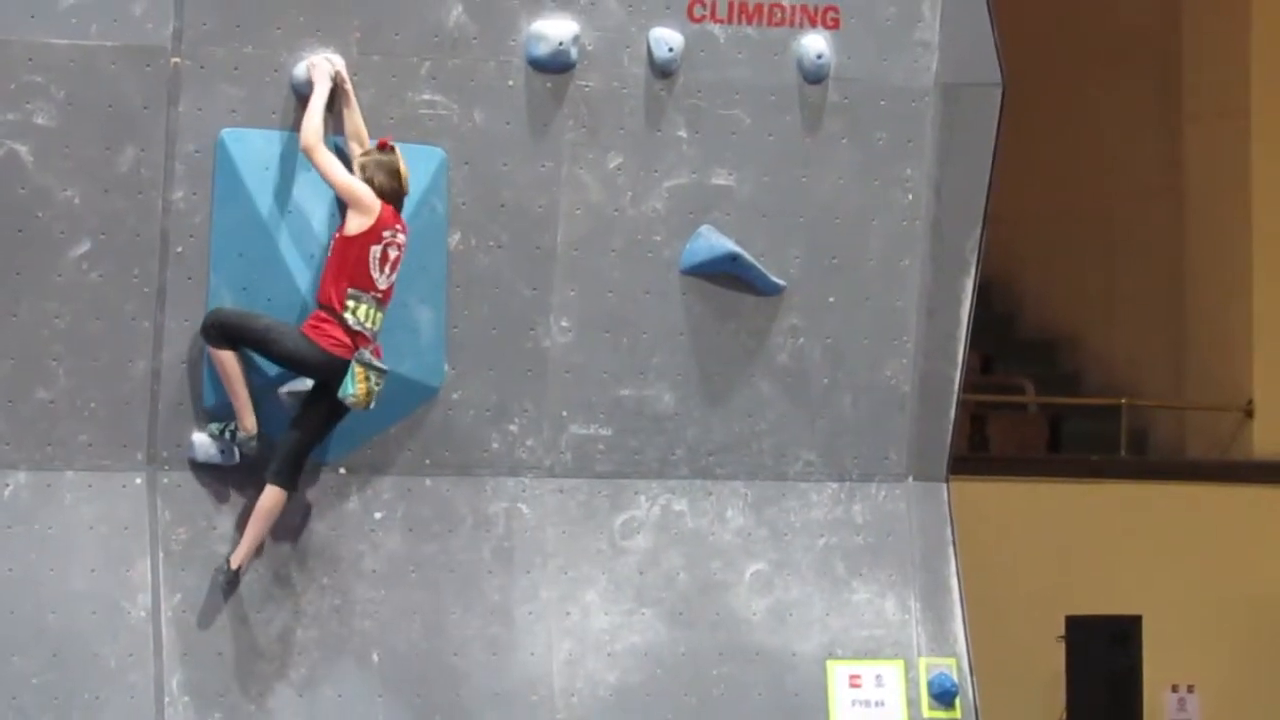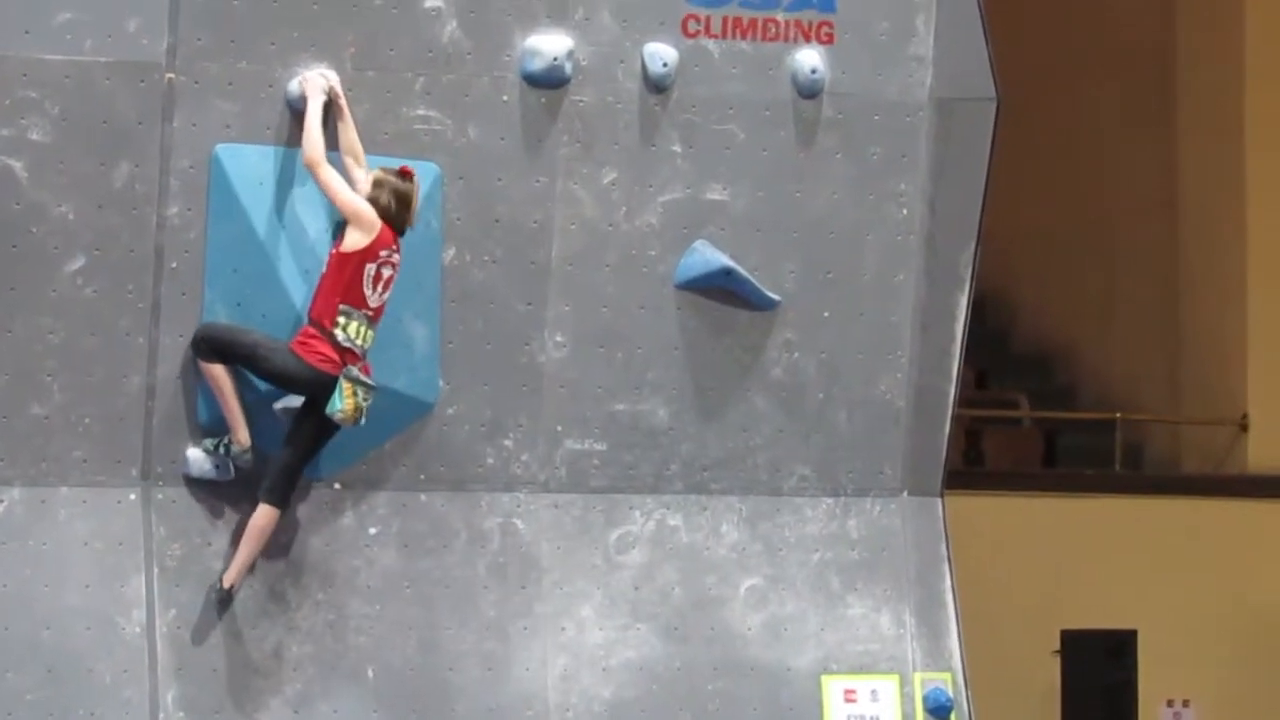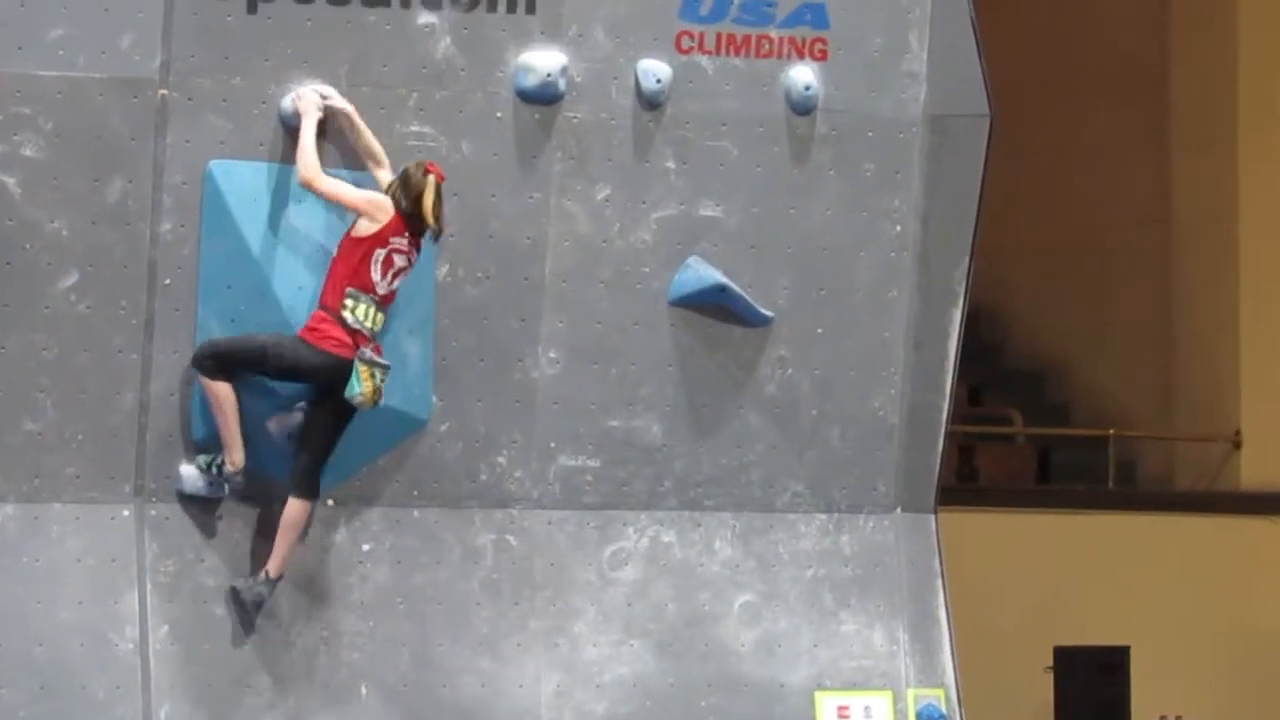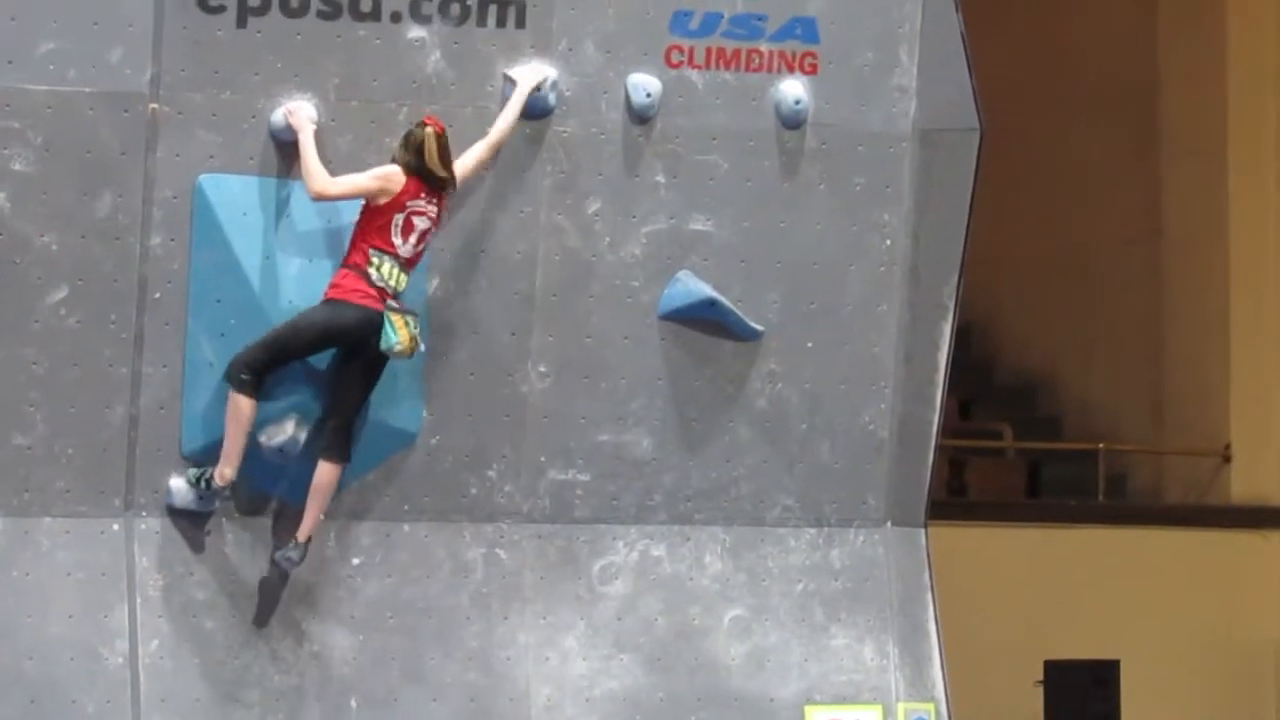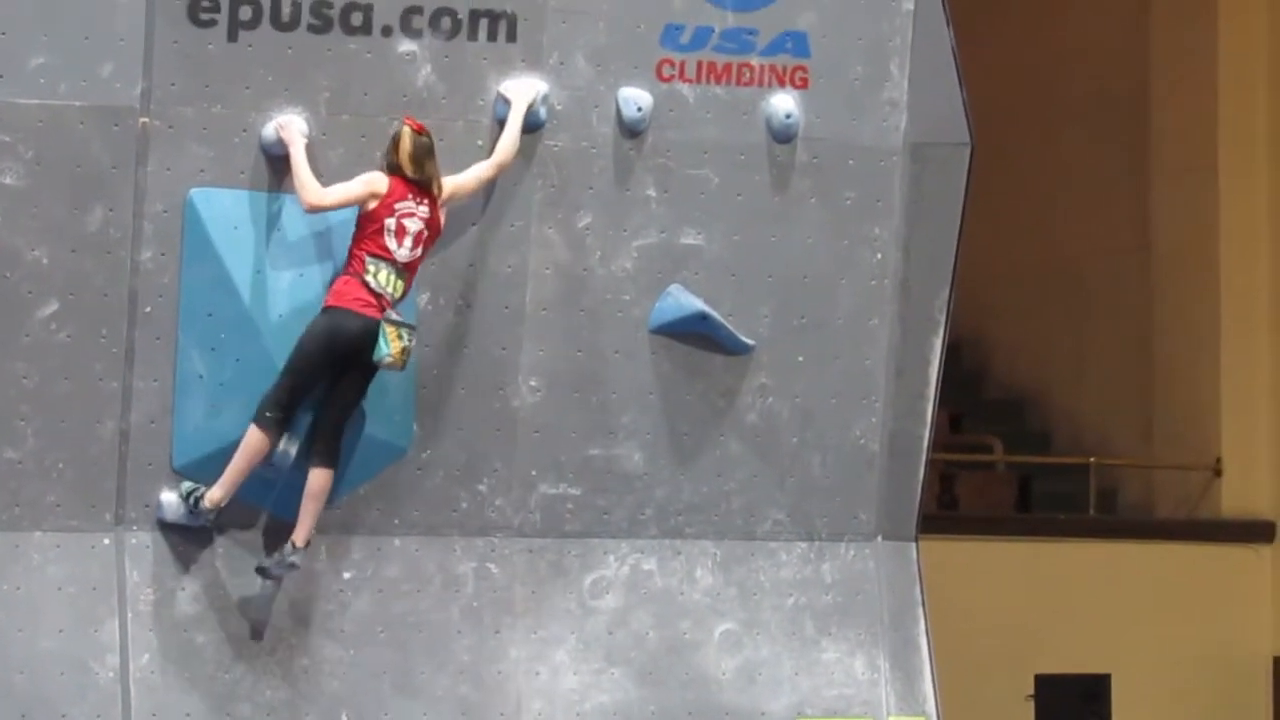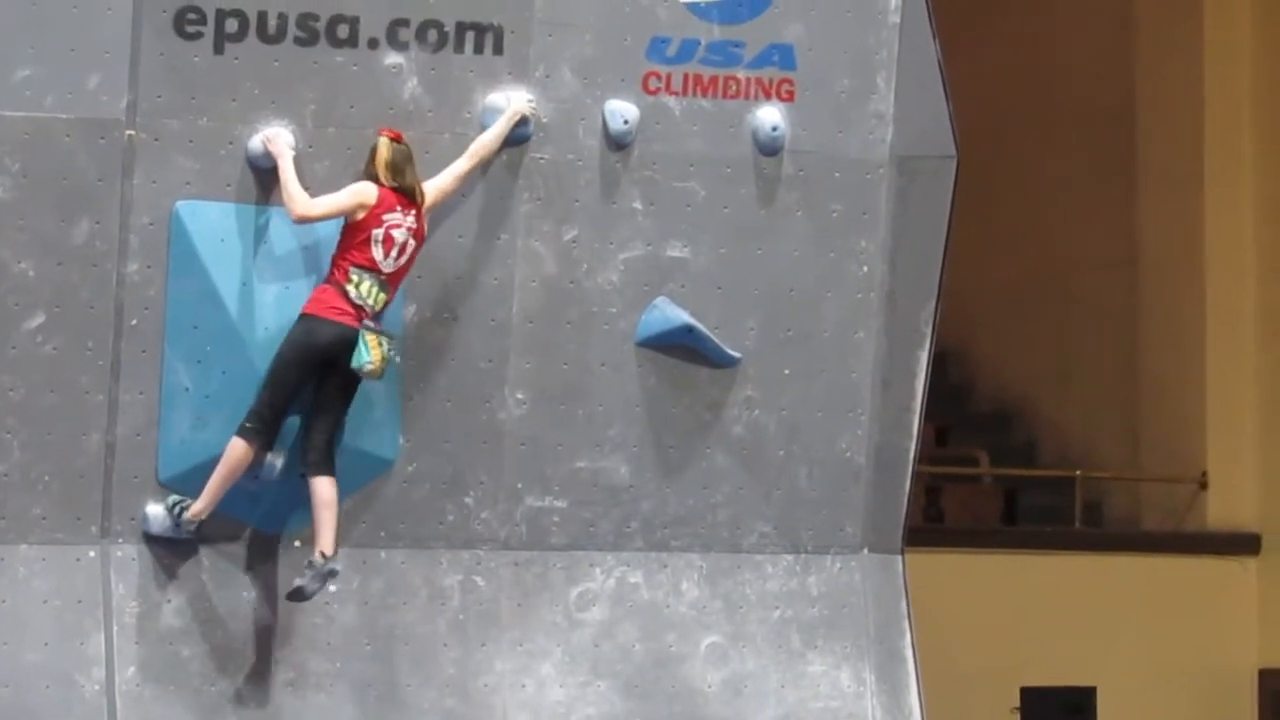
dt=0.4s
person 1, frame 1
left shoulder: (368, 205)
right shoulder: (395, 222)
left elbow: (311, 145)
right elbow: (361, 145)
left wrist: (322, 85)
right wrist: (345, 90)
left hip: (323, 347)
right hip: (356, 364)
left knee: (216, 324)
right knee: (289, 458)
left ankle: (245, 429)
right ankle: (236, 563)
person 1, frame 2
left shoulder: (368, 224)
right shoulder: (389, 242)
left elbow: (315, 159)
right elbow: (355, 163)
left wrist: (315, 98)
right wrist: (340, 105)
left hip: (312, 364)
right hip: (347, 383)
left knee: (207, 339)
right knee: (281, 479)
left ankle: (238, 442)
right ankle: (229, 583)
person 1, frame 3
left shoulder: (382, 210)
right shoulder: (414, 231)
left elbow: (310, 176)
right elbow: (380, 163)
left wrist: (309, 117)
right wrist: (346, 114)
left hip: (323, 350)
right hip: (359, 368)
left knee: (210, 356)
right knee: (307, 470)
left ankle: (232, 464)
right ankle: (266, 578)
person 1, frame 4
left shoulder: (393, 179)
right shoulder: (444, 189)
left elbow: (320, 188)
right elbow: (493, 139)
left wrist: (304, 130)
right wrist: (523, 87)
left hip: (348, 308)
right hip: (383, 323)
left knee: (245, 368)
right knee: (338, 432)
left ankle: (220, 479)
right ankle: (300, 542)
person 1, frame 5
left shoulder: (379, 184)
right shoulder: (441, 195)
left elbow: (313, 199)
right elbow: (500, 160)
left wrist: (295, 146)
right wrist: (520, 104)
left hip: (345, 315)
right hip: (382, 330)
left knee: (276, 408)
right knee: (327, 436)
left ankle: (208, 501)
right ankle: (296, 547)
person 1, frame 6
left shoulder: (368, 194)
right shoulder: (422, 203)
left elbow: (301, 209)
right elbow: (474, 155)
left wrist: (283, 158)
right wrist: (512, 114)
left hip: (323, 323)
right hip: (361, 338)
left knee: (260, 421)
right knee: (319, 447)
left ankle: (189, 514)
right ankle: (324, 556)
